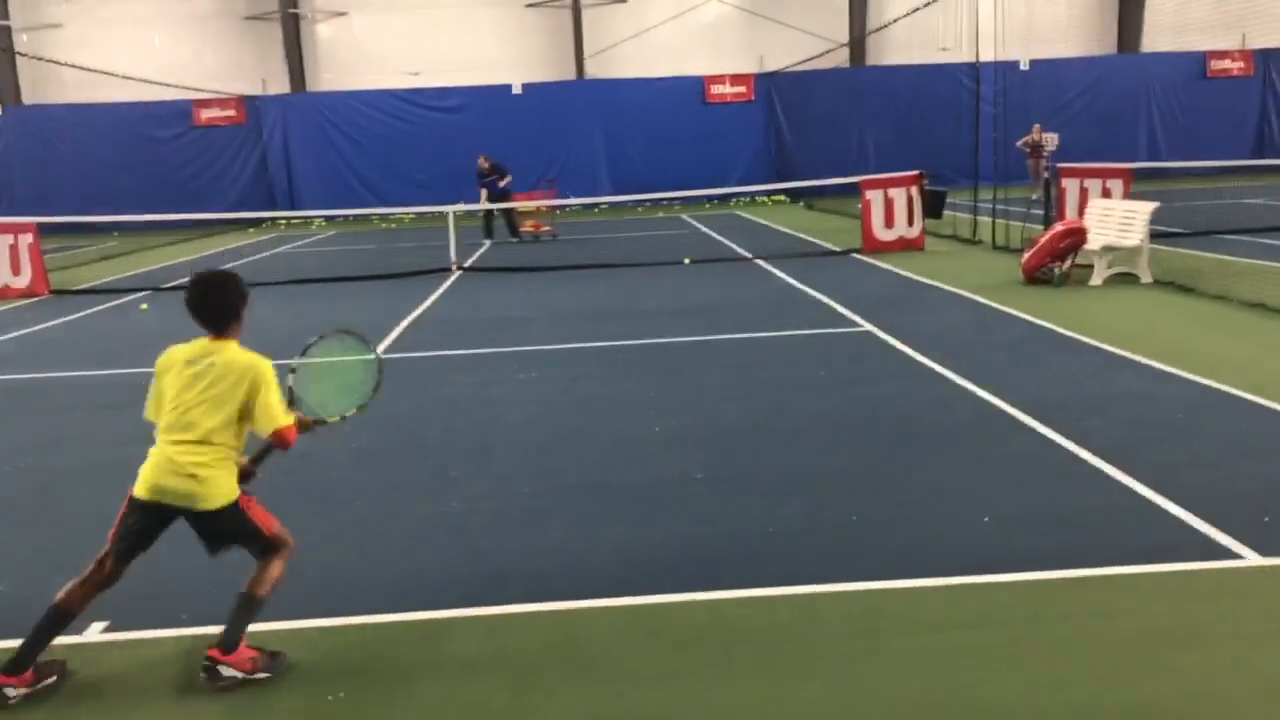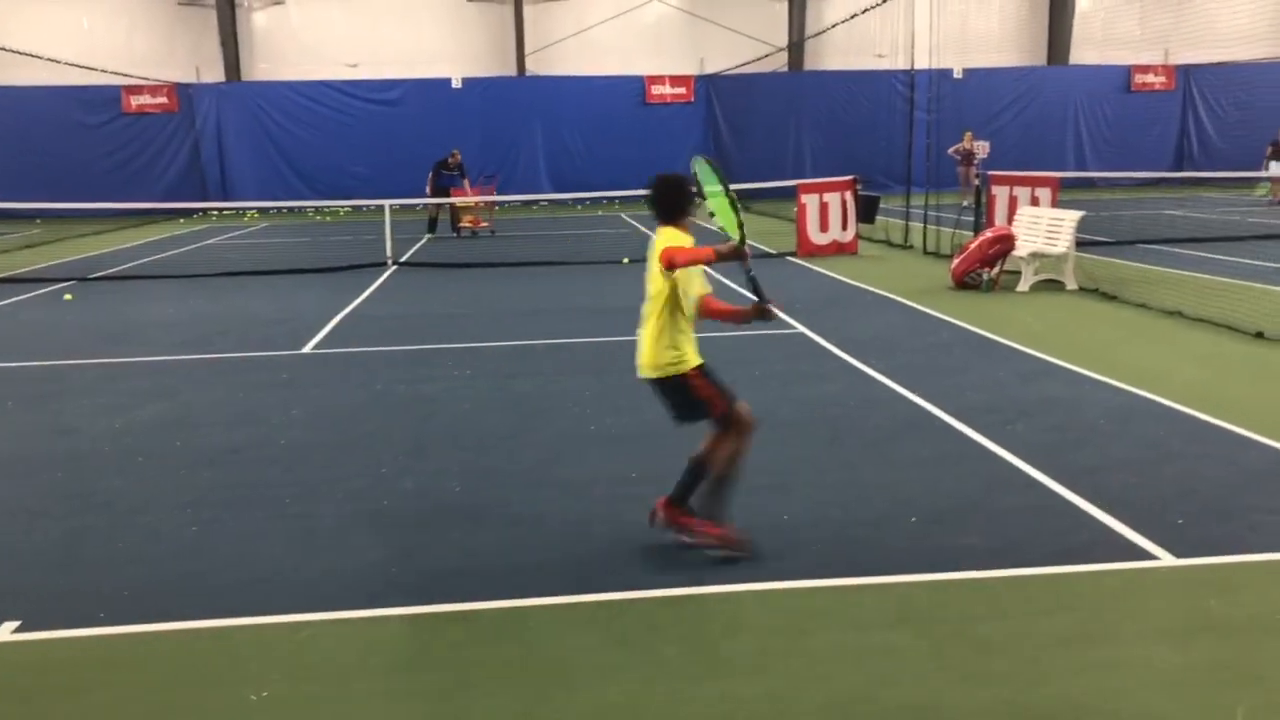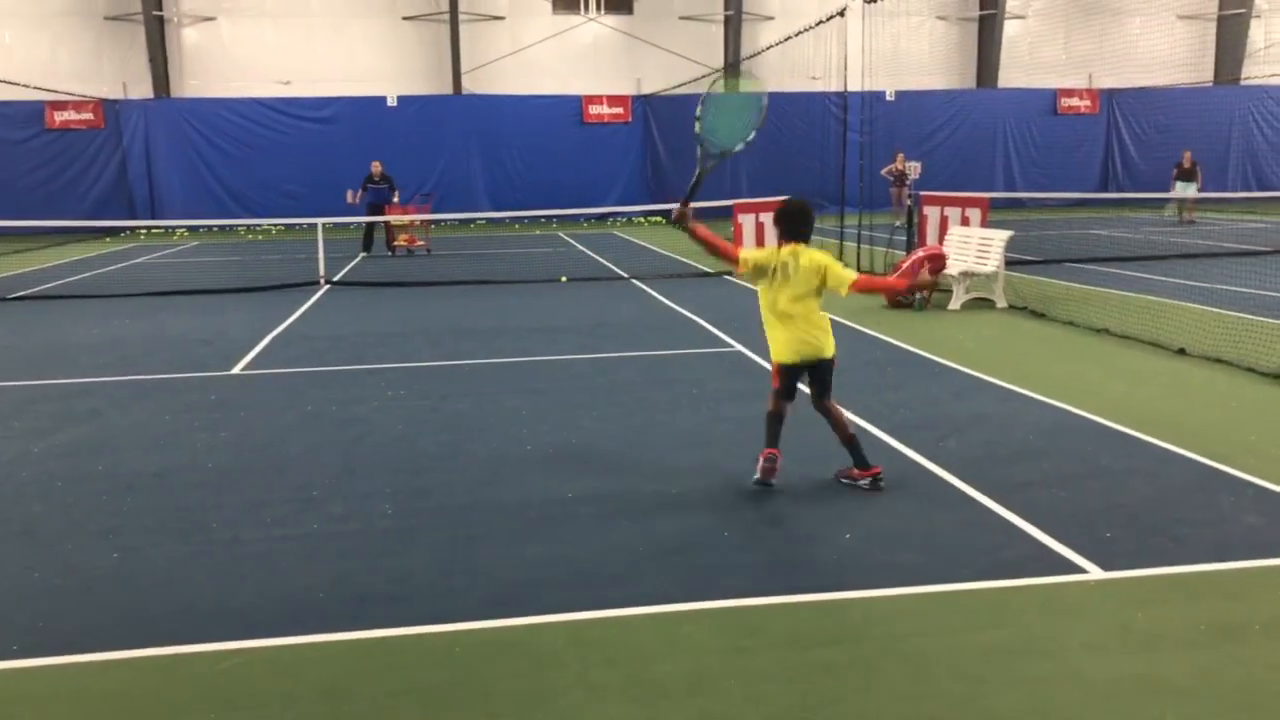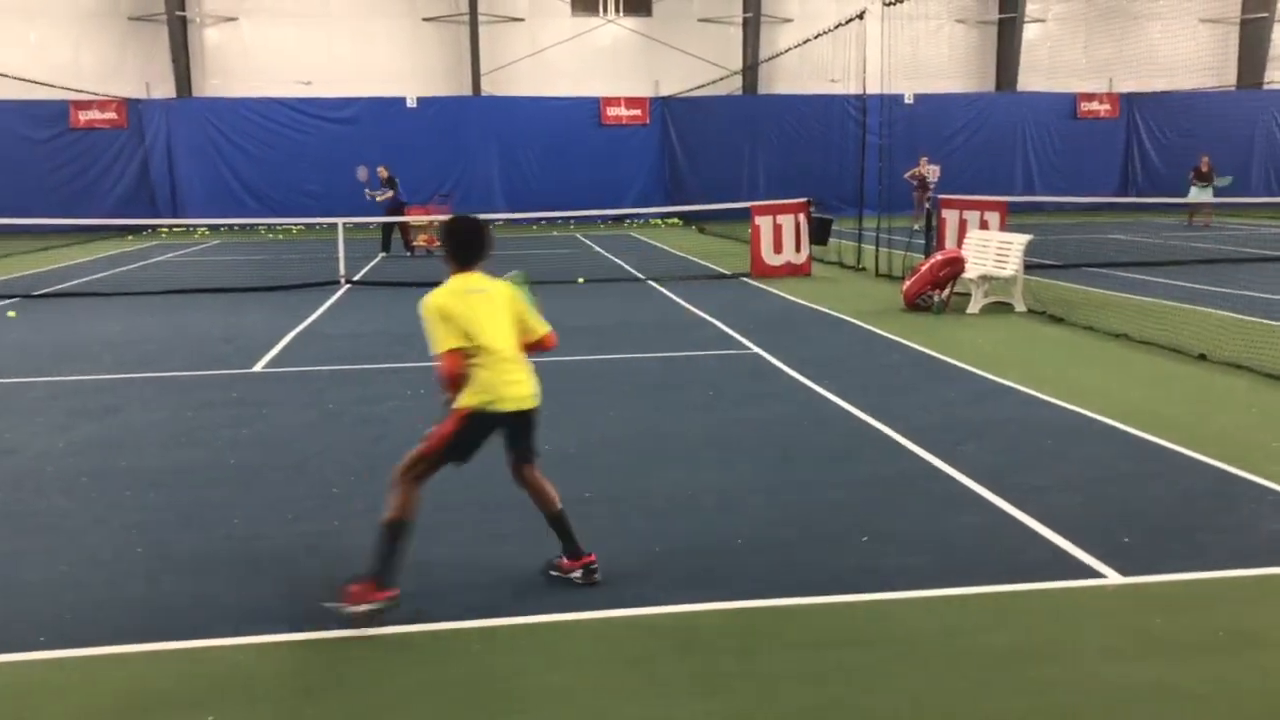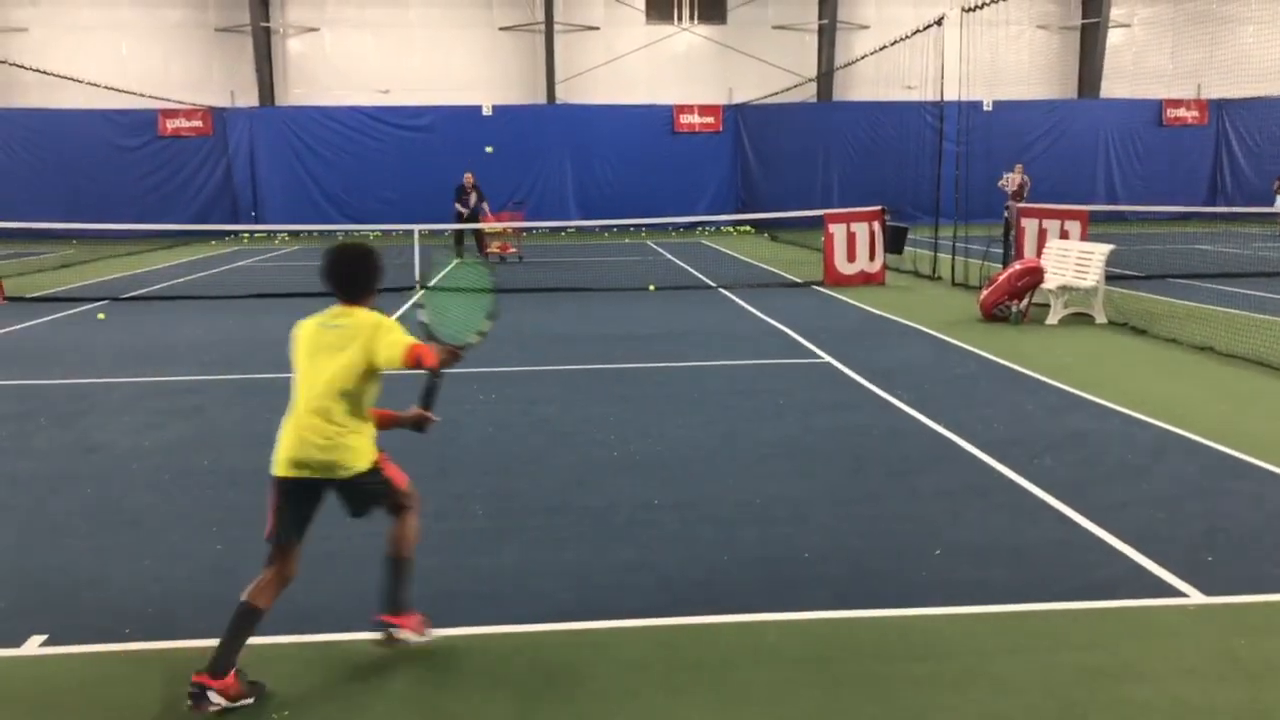
dt=1s
person 1, frame 1
left shoulder: (171, 360)
right shoulder: (254, 368)
right elbow: (283, 437)
right wrist: (299, 423)
left hip: (157, 480)
right hip: (212, 488)
left knee: (105, 569)
right knee: (278, 550)
right ankle: (228, 651)
person 1, frame 2
left shoulder: (668, 241)
right shoulder: (674, 243)
left elbow: (704, 306)
right elbow: (670, 260)
left wrist: (751, 312)
right wrist: (715, 252)
left hip: (661, 358)
right hip: (672, 361)
left knee: (730, 424)
right knee: (741, 423)
left ankle: (675, 508)
right ankle: (708, 521)
person 1, frame 3
left shoulder: (767, 260)
right shoulder: (820, 262)
left elbow: (730, 254)
right elbow: (859, 284)
left wrist: (689, 226)
right wrist: (909, 284)
left hip: (787, 350)
right hip: (820, 347)
left knee: (780, 396)
right knee: (823, 402)
left ankle: (770, 455)
right ankle: (864, 470)
person 1, frame 4
left shoulder: (437, 301)
right shoulder: (506, 291)
left elbow: (453, 370)
right elbow: (546, 341)
left wrist: (452, 397)
left hip: (483, 399)
right hip: (523, 392)
left knee: (407, 478)
right knee: (525, 471)
left ankle: (378, 585)
right ankle: (577, 558)
person 1, frame 5
left shoulder: (304, 330)
right shoulder: (376, 326)
right elbow: (419, 357)
left wrist: (397, 417)
right wrist: (442, 356)
left hip: (293, 455)
right hip: (347, 455)
left knee: (279, 568)
right knee: (406, 506)
left ankle: (216, 677)
right ankle: (397, 614)
